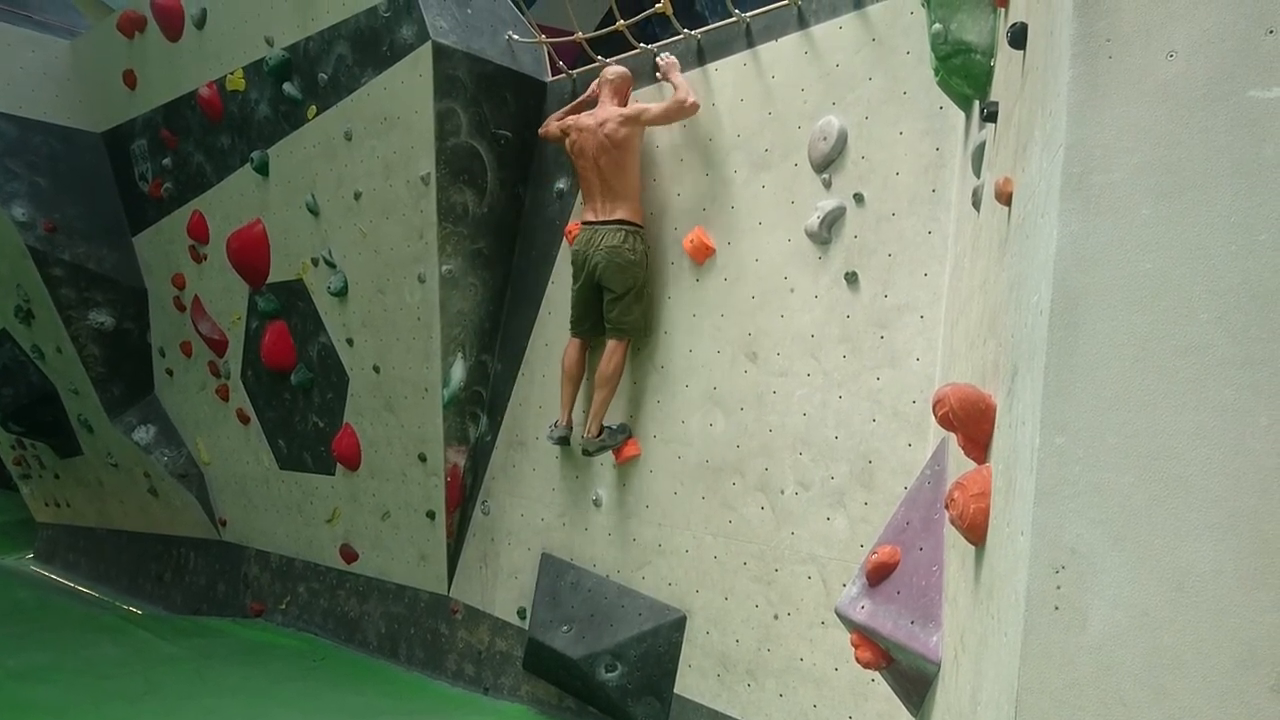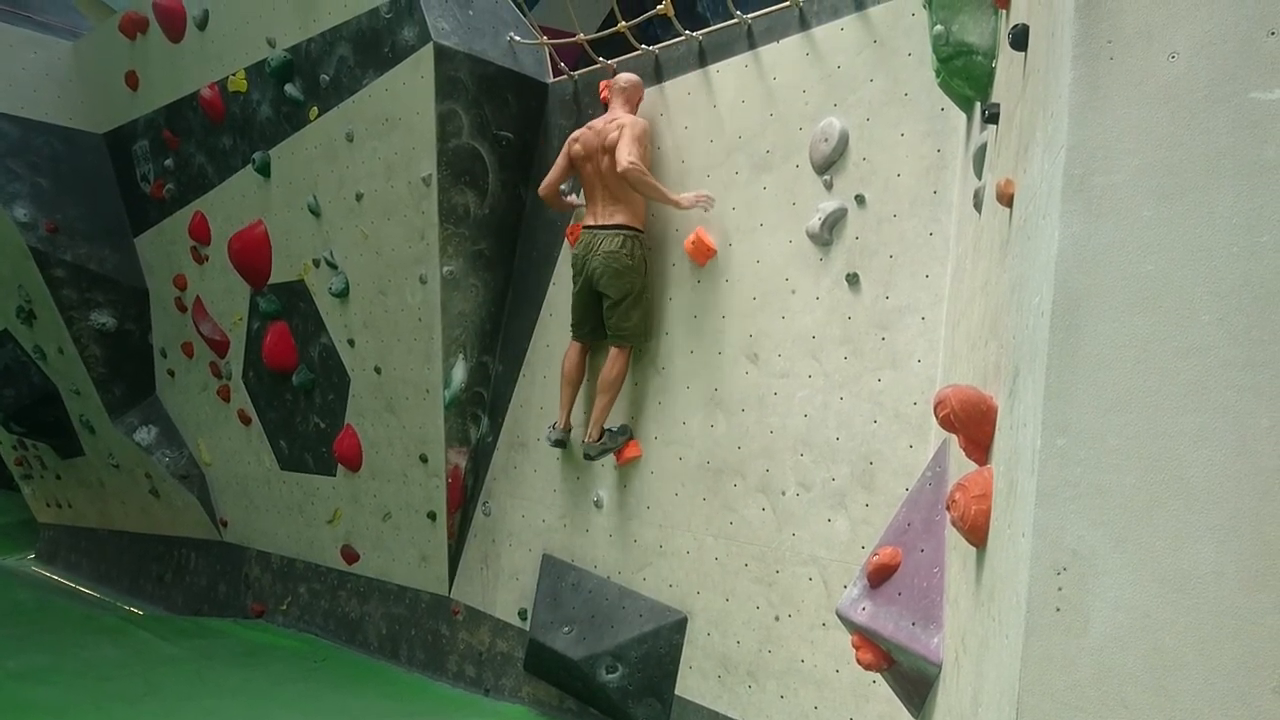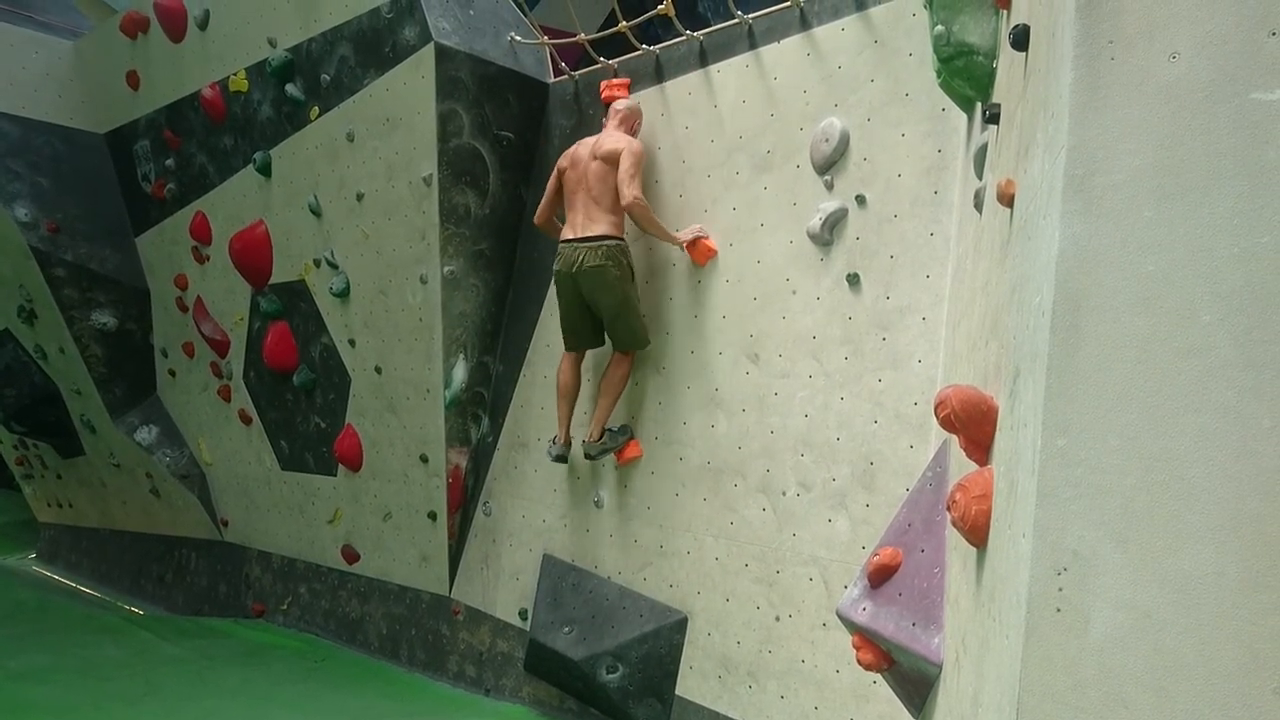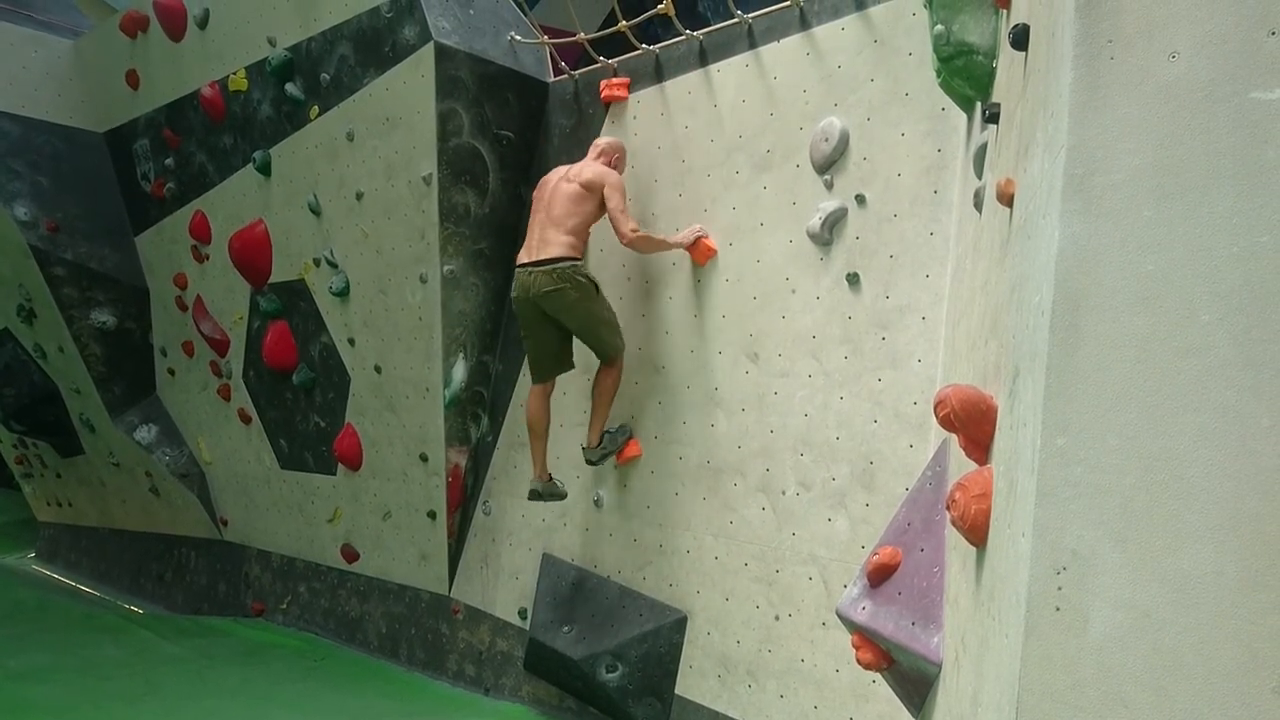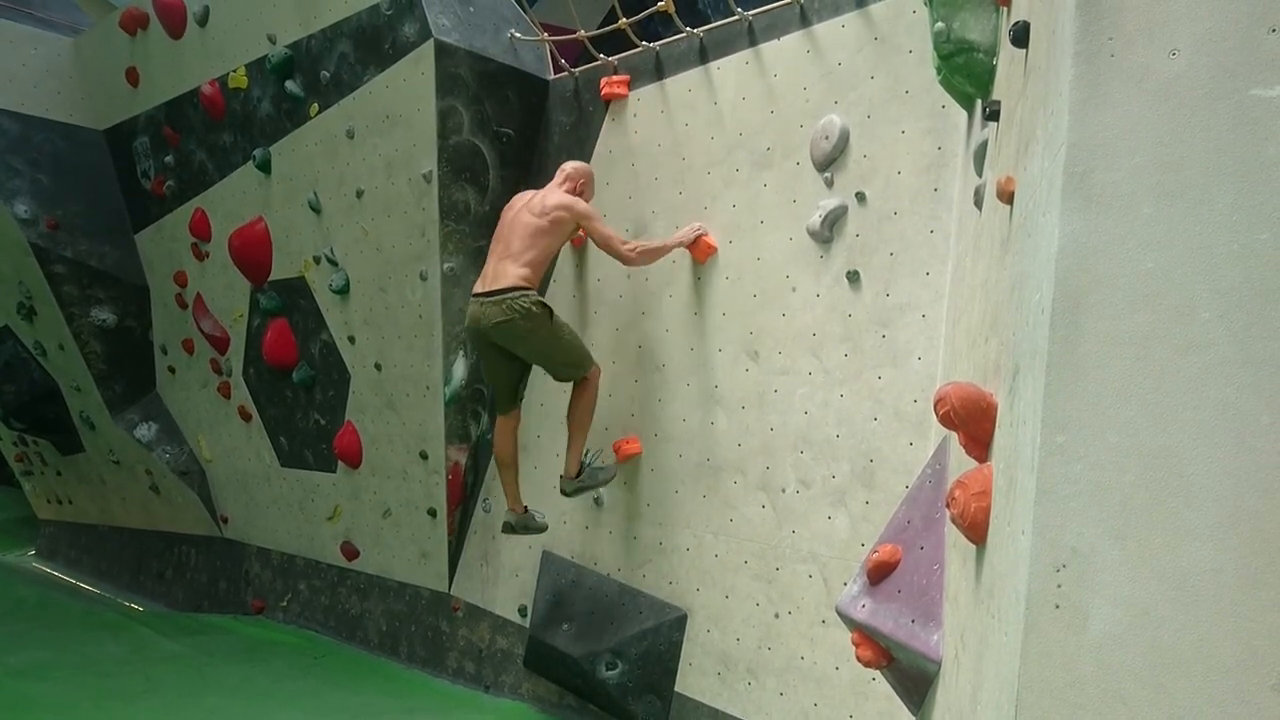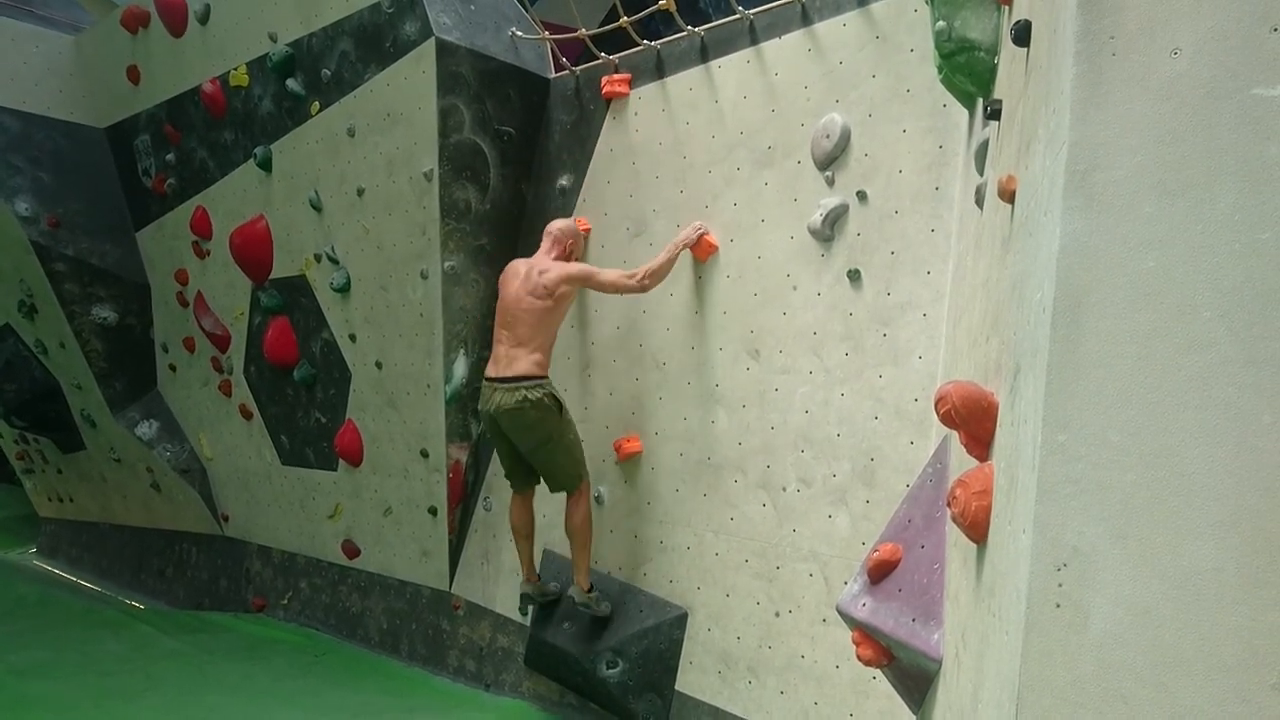
dt=0.2s
person 1, frame 1
left shoulder: (571, 125)
right shoulder: (626, 116)
left elbow: (544, 129)
right elbow: (686, 105)
left wrist: (582, 100)
right wrist: (673, 74)
left hip: (586, 238)
right hip: (622, 239)
left knee: (579, 334)
right knee: (617, 338)
left ankle: (562, 421)
right ankle: (594, 431)
person 1, frame 2
left shoulder: (578, 137)
right shoulder: (633, 125)
left elbow: (546, 191)
right elbow: (627, 167)
right wrist: (678, 200)
left hip: (585, 242)
right hip: (620, 242)
left knee: (580, 339)
right knee: (620, 343)
left ankle: (562, 424)
right ankle: (595, 435)
person 1, frame 3
left shoulder: (571, 152)
right shoulder: (629, 145)
left elbow: (540, 218)
right elbow: (630, 200)
right wrist: (674, 238)
left hip: (566, 255)
right hip: (603, 253)
left knee: (573, 350)
right knee: (625, 347)
left ankle: (560, 439)
right ankle: (595, 436)
person 1, frame 4
left shoulder: (551, 177)
right shoulder: (605, 176)
right elbow: (630, 235)
right wrist: (679, 240)
left hip: (523, 279)
right hip: (562, 275)
left knee: (542, 382)
right knee: (613, 355)
left ankle: (540, 477)
right ankle: (596, 442)
person 1, frame 5
left shoulder: (518, 202)
right shoulder: (571, 206)
right elbow: (628, 254)
right wrist: (677, 240)
left hip: (478, 310)
right hip: (516, 307)
left knee: (507, 413)
right knee: (588, 373)
left ankle: (515, 512)
right ankle: (574, 471)
person 1, frame 6
left shoulder: (513, 271)
right shoulder: (567, 273)
right elbow: (641, 281)
left wrist: (558, 236)
right wrist: (681, 242)
left hip: (492, 395)
right hip: (529, 396)
left knee: (522, 491)
right knee: (577, 486)
left ankle: (529, 582)
right ankle: (582, 590)
